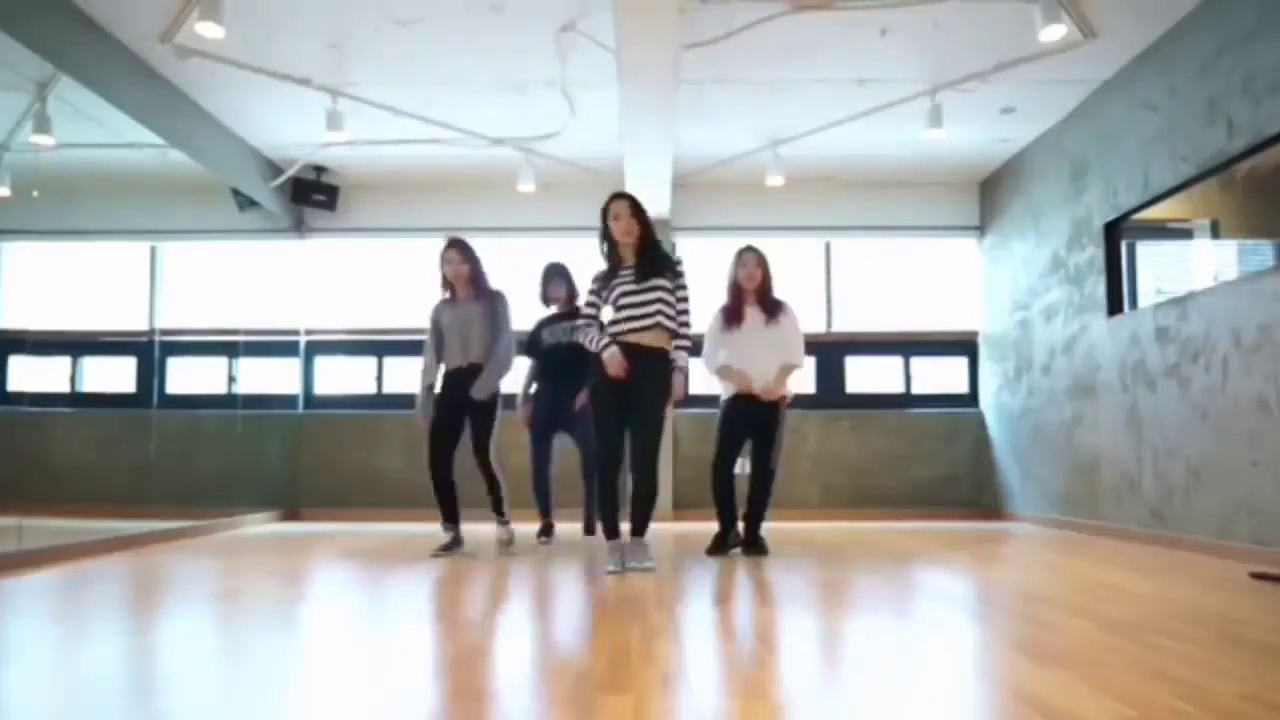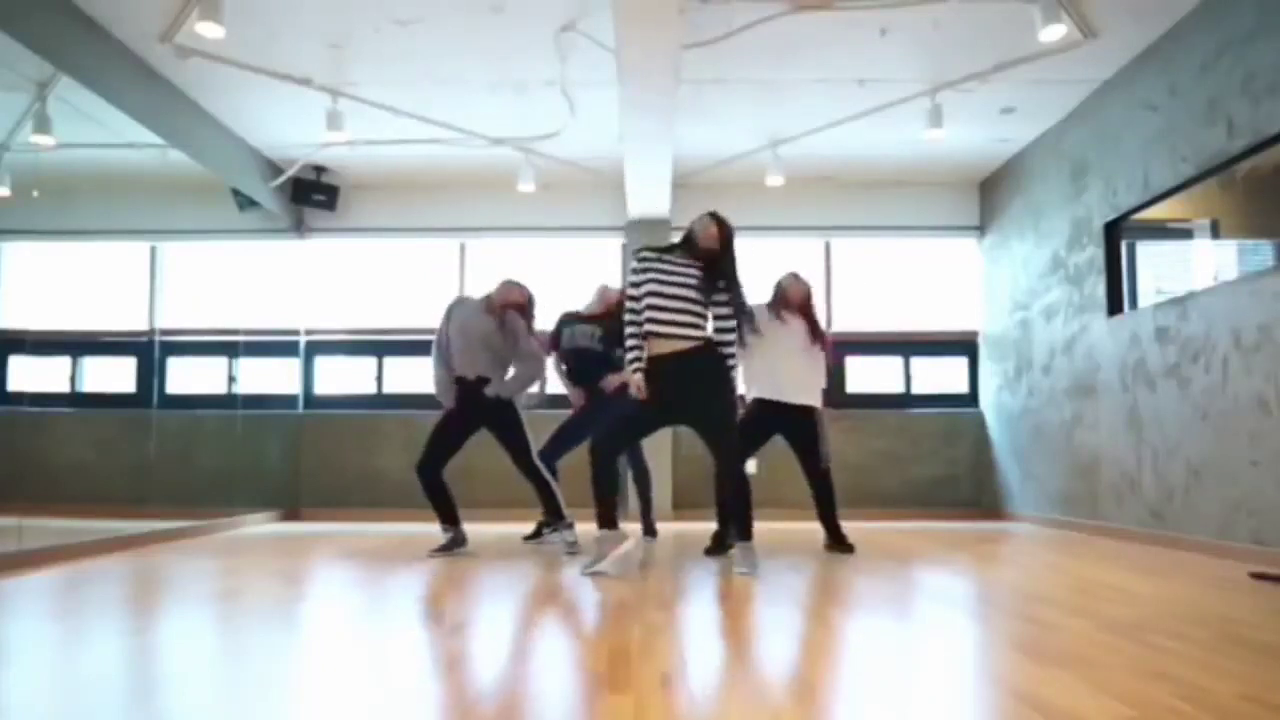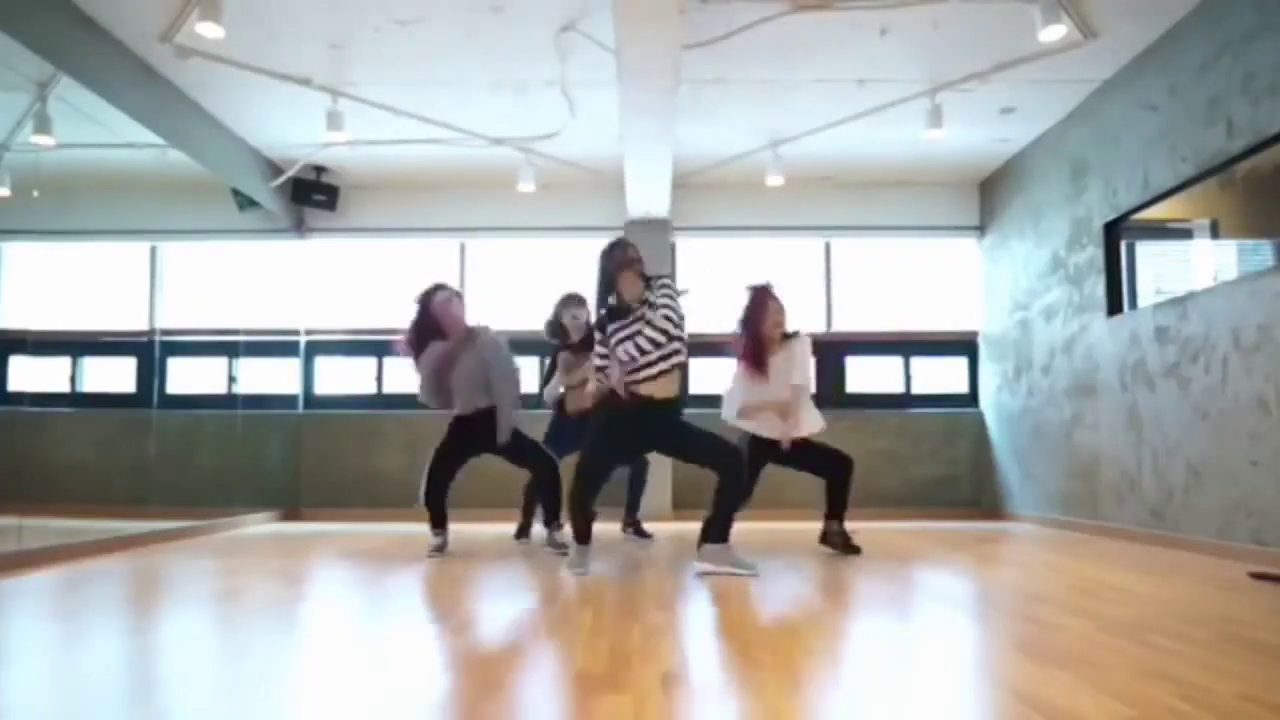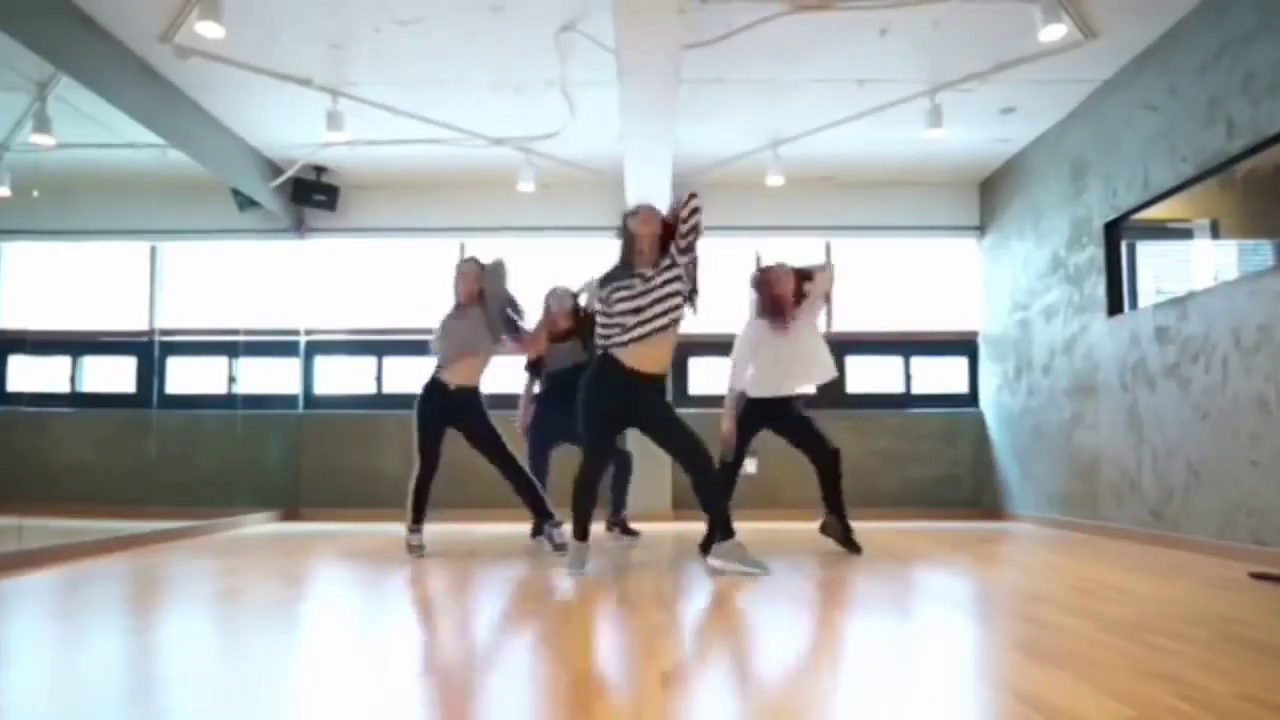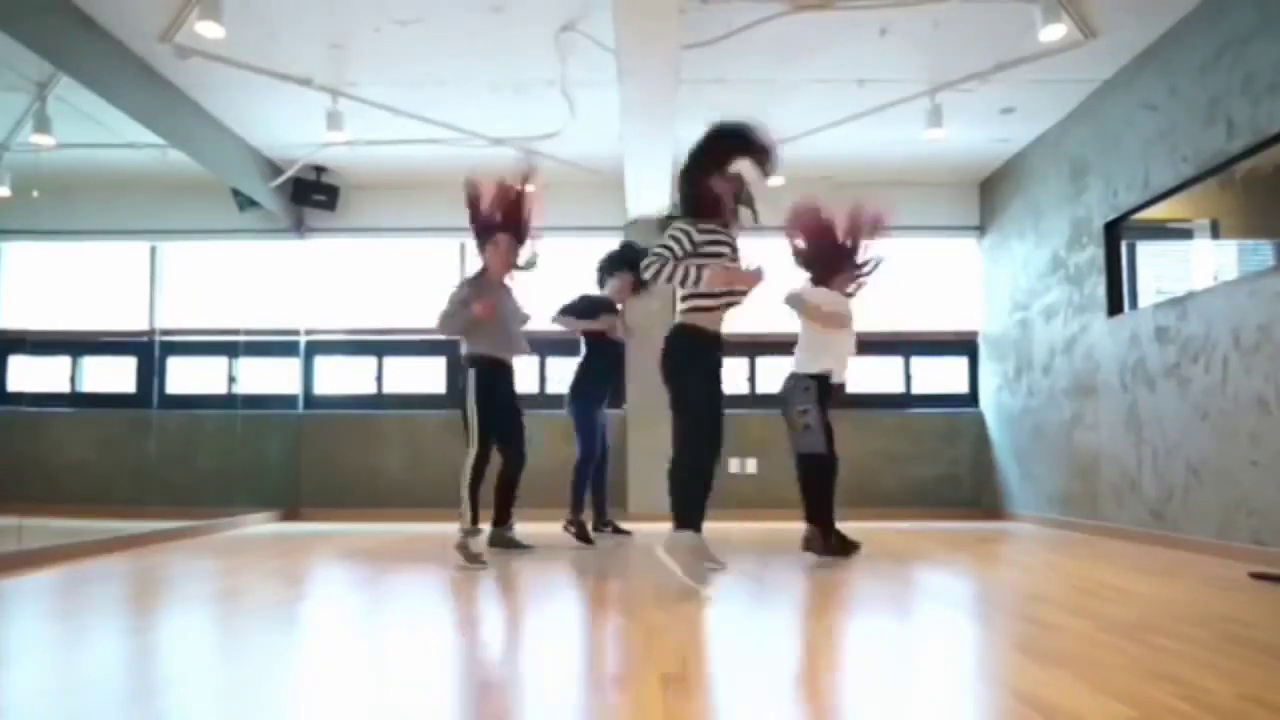
dt=1s
person 1, frame 1
left shoulder: (669, 266)
right shoulder: (605, 276)
left elbow: (683, 321)
right elbow: (584, 325)
left wrist: (680, 370)
right wrist: (606, 348)
left hip: (654, 370)
right hip: (614, 367)
left knee: (644, 461)
right knee: (608, 459)
left ankle: (638, 540)
right ankle: (614, 543)
person 1, frame 2
left shoulder: (714, 274)
right shoulder: (645, 260)
left elbow: (727, 332)
right elbow: (632, 319)
left wrist: (730, 386)
right wrist: (634, 369)
left hip: (703, 371)
right hip: (658, 375)
left knee: (728, 458)
right knee: (603, 446)
left ankle: (743, 545)
right ankle: (609, 536)
person 1, frame 3
left shoulder: (662, 288)
right shoulder: (607, 314)
left elbow: (665, 328)
right elbow: (601, 367)
left wrist: (622, 364)
right wrist: (595, 383)
left hip: (664, 415)
right hip: (623, 414)
left knee: (732, 463)
right knee: (585, 480)
left ankle: (714, 548)
right ankle: (582, 546)
person 1, frame 4
left shoulder: (677, 262)
right shoulder: (610, 283)
left elbow: (692, 207)
right elbow: (604, 338)
left wrist: (667, 215)
left hip: (651, 392)
right hip: (608, 384)
left knee: (700, 462)
right knee: (593, 466)
left ankle: (724, 544)
right ankle: (579, 544)
person 1, frame 5
left shoulder: (722, 230)
right shoulder: (687, 228)
right elbow: (652, 268)
left wrist: (744, 278)
right wrist: (707, 276)
left hip: (703, 346)
right hip: (688, 346)
left knee: (703, 444)
right knee: (693, 442)
left ankle: (690, 539)
right ankle: (682, 538)
person 2, frame 1
left shoulder: (494, 300)
right shoulder: (442, 308)
left elbow: (505, 348)
right elbow: (432, 353)
left wrist: (486, 382)
right wrist: (427, 394)
left hip: (482, 388)
right hip: (451, 388)
left knee: (483, 456)
right knee: (439, 461)
left ankle: (503, 523)
right ankle: (452, 532)
person 2, frame 2
left shoulder: (511, 320)
right shoulder: (459, 307)
left elbow: (534, 362)
right elbow: (441, 351)
left wrist: (503, 389)
right wrist: (446, 391)
left hip: (493, 399)
right hip: (462, 399)
left knee: (529, 464)
right knee: (427, 467)
left ankle: (564, 528)
right ankle: (454, 533)
person 2, frame 3
left shoulder: (485, 339)
right shoulder: (434, 350)
left elbow: (508, 381)
right elbow: (432, 399)
left wrist: (505, 423)
right wrist: (431, 359)
left hip: (497, 425)
right hip: (462, 427)
left knee: (547, 465)
right knee: (436, 483)
left ankle: (553, 531)
right ankle: (440, 535)
person 2, frame 4
left shoulder: (490, 313)
right shoulder: (450, 318)
left elbow: (496, 271)
left hip: (467, 401)
right hip: (434, 397)
left knee: (508, 465)
right knee: (427, 467)
left ankle: (549, 524)
right ankle: (415, 530)
person 2, frame 5
left shoulder: (506, 290)
right shoulder: (472, 286)
right elbow: (445, 323)
right wrist: (474, 312)
left hip: (502, 375)
right hip: (480, 373)
left knee: (515, 455)
right knee: (479, 450)
left ankle: (501, 529)
right ankle: (467, 533)
person 3, frame 1
left shoulder: (781, 312)
right shoulder: (724, 315)
left elbow: (794, 353)
right elbow: (710, 357)
left wrist: (777, 382)
right wrist: (733, 377)
left hip: (770, 399)
right hip: (736, 398)
left knee: (763, 466)
right knee: (722, 463)
left ankle: (752, 531)
right ankle: (728, 530)
person 3, frame 2
left shoulder: (811, 328)
right shoulder: (755, 316)
left elbow: (817, 372)
left wrist: (815, 403)
left hip: (803, 407)
right hip: (765, 403)
left knee: (818, 470)
left ankle: (833, 534)
right ankle: (725, 532)
person 3, frame 3
left shoulder: (798, 344)
right shoulder: (747, 361)
left elbow: (800, 385)
right elbow: (729, 410)
left wrist: (789, 420)
right wrist: (769, 406)
left hip: (795, 440)
right hip: (757, 440)
left knee: (842, 465)
left ankle: (833, 529)
person 3, frame 4
left shoulder: (806, 309)
right shoulder: (756, 326)
left elbow: (825, 273)
right elbow: (736, 372)
left wrist: (799, 275)
right wrist: (727, 417)
left hip: (786, 404)
right hip: (753, 404)
left knee: (828, 455)
right knee: (729, 459)
left ankle: (835, 522)
person 3, frame 5
left shoulder: (835, 300)
right shoulder: (820, 295)
right elbow: (794, 298)
right wrist: (829, 319)
left hip: (819, 385)
right hip: (805, 386)
left knee: (824, 461)
right knee: (816, 458)
left ankle: (824, 530)
right ankle: (816, 531)
person 4, frame 1
right shoulder: (542, 327)
right elbow: (535, 365)
left wrist: (589, 390)
right wrist: (523, 397)
left hip: (576, 400)
right hip: (545, 400)
left knee: (590, 455)
right knee: (540, 460)
left ankle: (590, 517)
right ankle: (546, 522)
person 4, frame 2
left shoulder: (614, 324)
right shoulder: (567, 321)
right elbow: (557, 358)
left wrist: (621, 376)
right wrist: (569, 387)
left hip: (616, 399)
right hip: (588, 403)
left knee: (635, 459)
right knee: (546, 457)
left ankle: (647, 520)
right ankle: (550, 520)
person 4, frame 3
left shoulder: (598, 339)
right shoulder: (560, 352)
right elbow: (548, 397)
right wrist: (560, 375)
right hip: (567, 423)
left knee: (639, 463)
left ankle: (631, 521)
right ankle: (525, 523)
person 4, frame 4
left shoulder: (585, 328)
right shoulder: (543, 338)
right elbow: (532, 377)
right wrist: (523, 416)
left hip: (581, 416)
right hip: (548, 418)
left knee: (622, 460)
right knee: (537, 470)
left ankle: (617, 518)
right ankle: (541, 522)
person 4, frame 5
left shoulder: (613, 310)
right shoulder: (591, 303)
right elbow: (559, 318)
right wrist: (596, 324)
left hip: (596, 394)
right hip: (587, 391)
left knee: (600, 455)
right knee: (589, 453)
left ankle: (602, 519)
right ankle: (575, 518)
